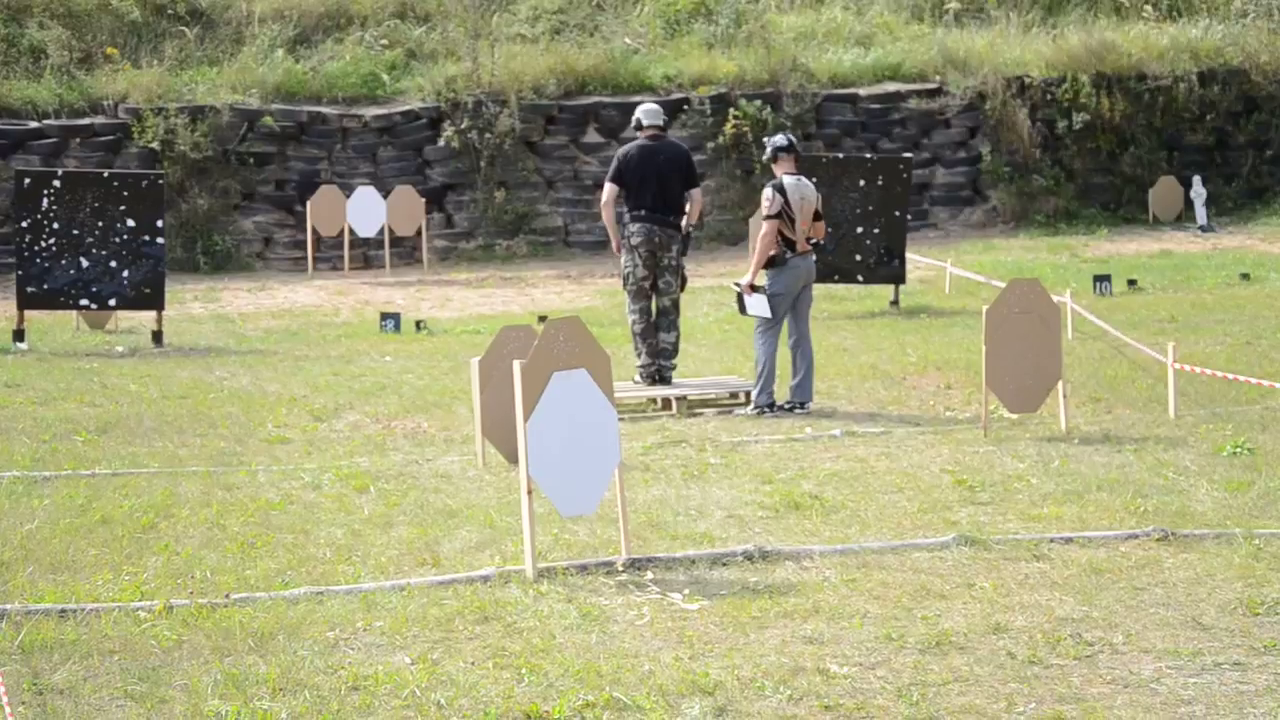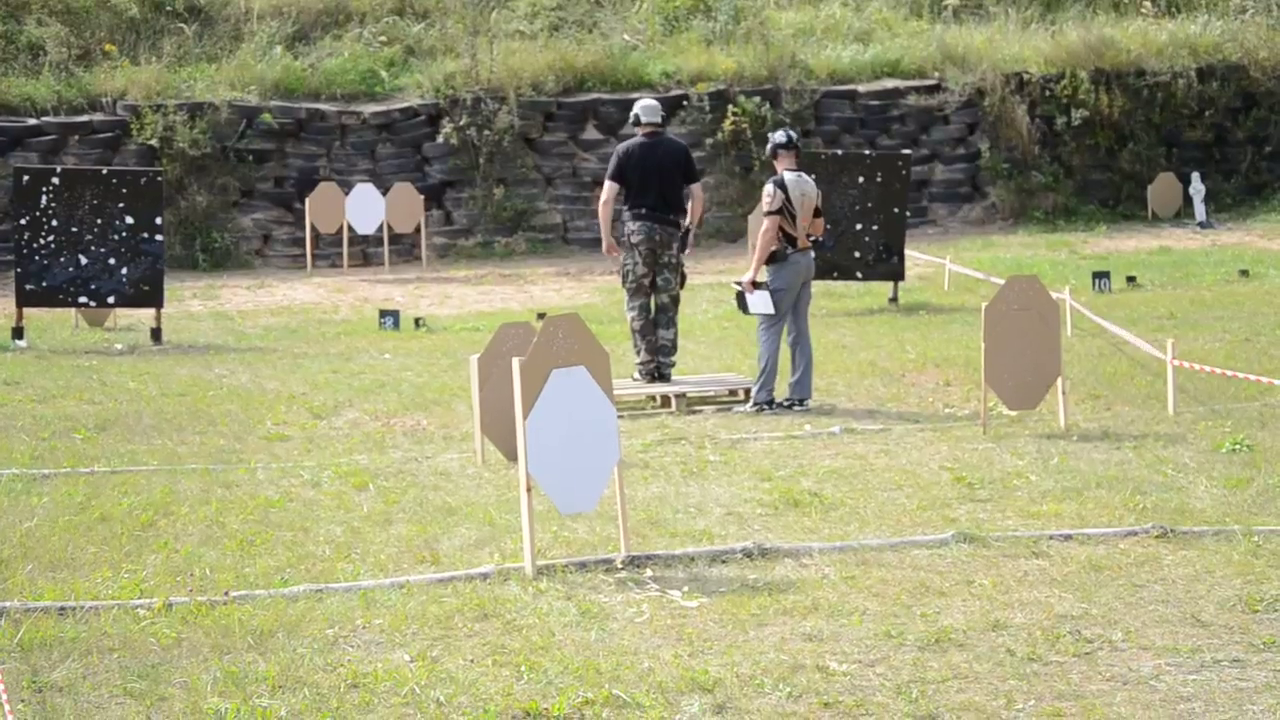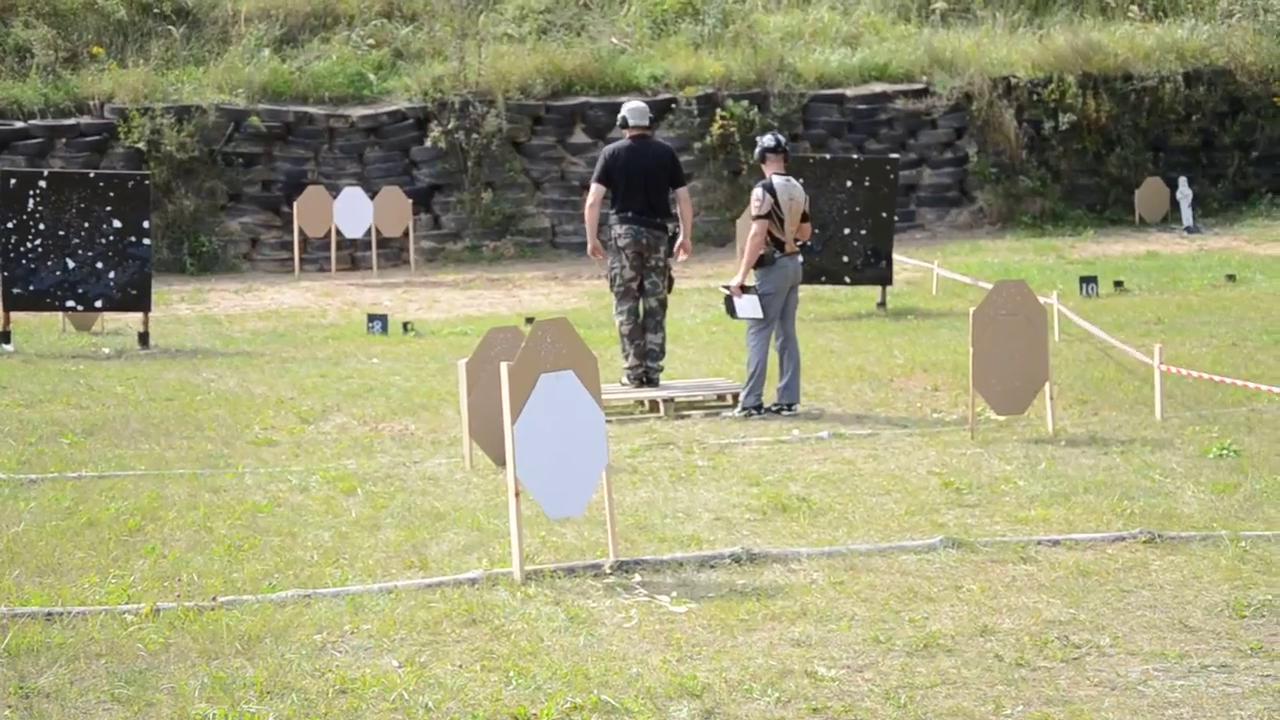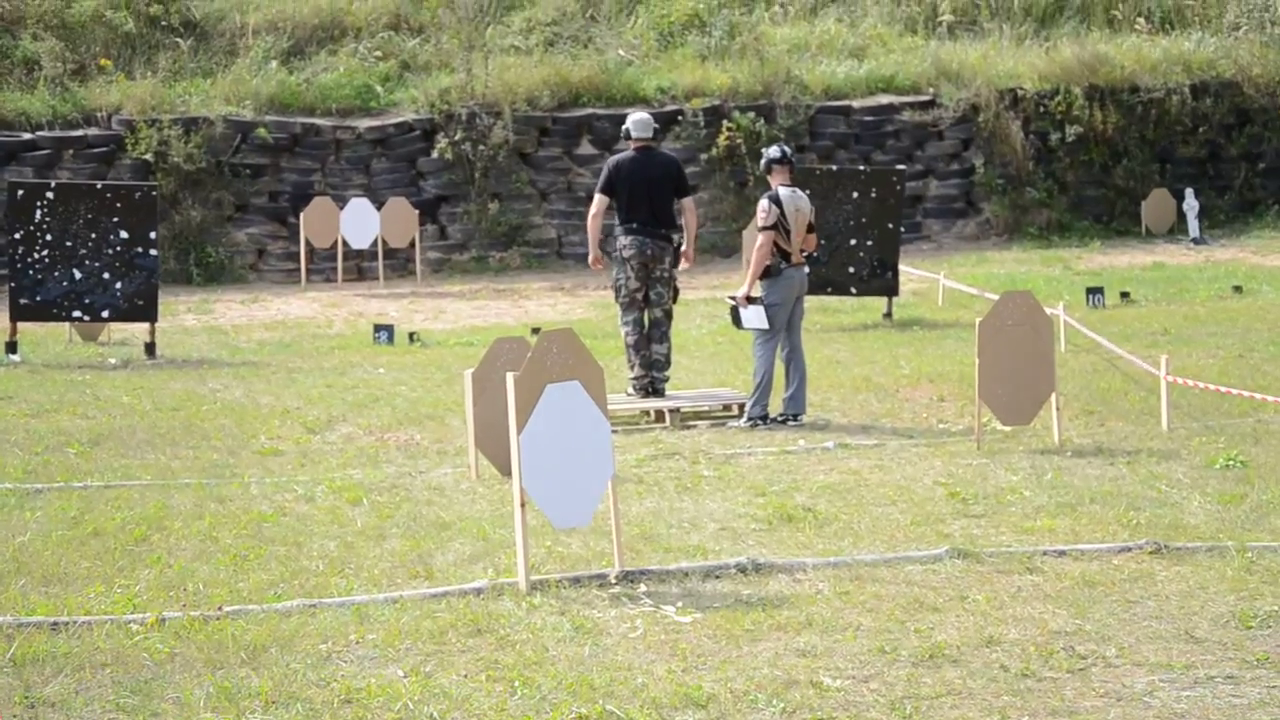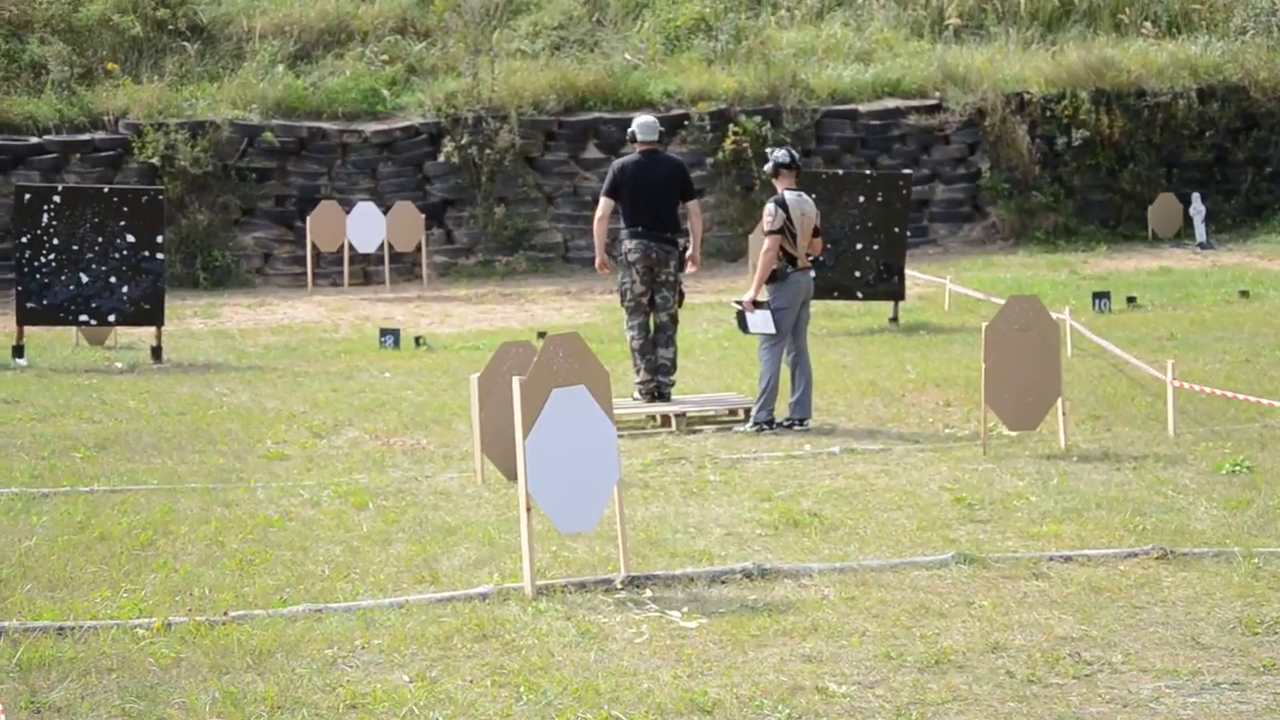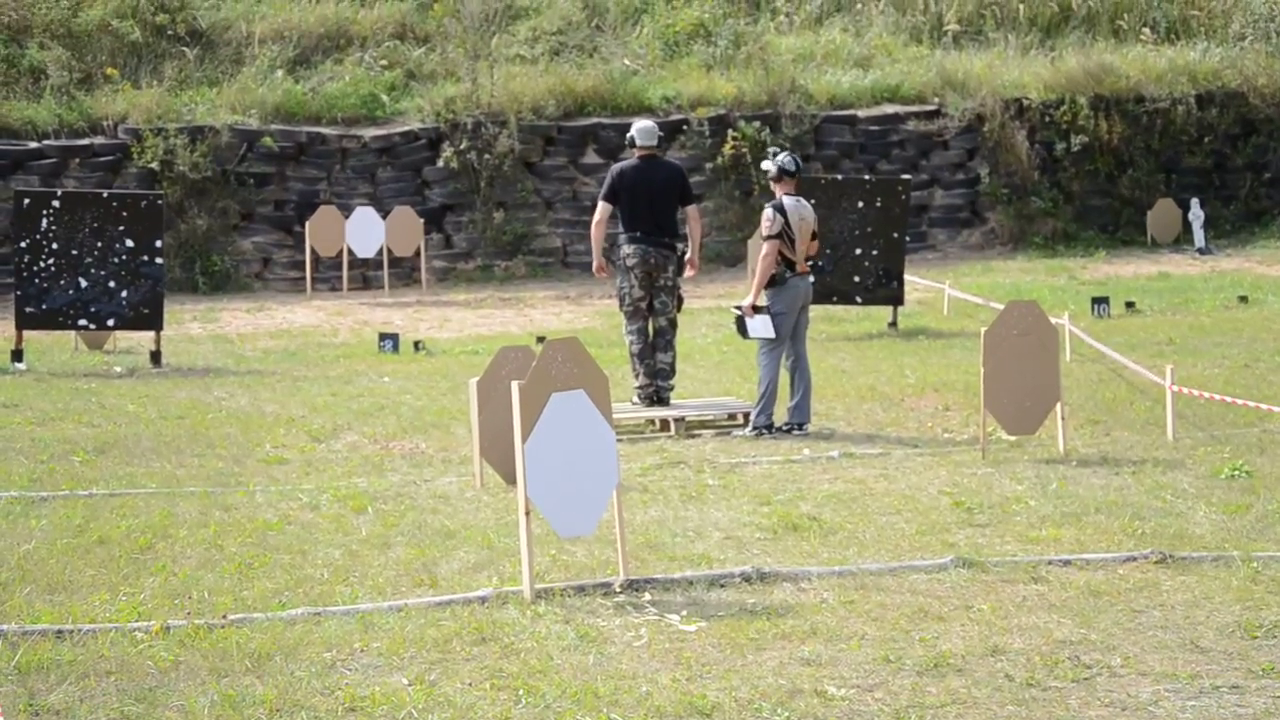
dt=0.3s
person 1, frame 1
left shoulder: (627, 152)
right shoulder: (680, 152)
left elbow: (607, 200)
right elbow: (696, 199)
left wrist: (615, 236)
right wrist: (684, 229)
left hip: (638, 231)
right hip: (670, 233)
left knee: (639, 303)
right knee: (669, 304)
left ankle: (647, 370)
right ankle: (665, 369)
person 1, frame 2
left shoulder: (625, 150)
right shoulder: (679, 149)
left elbow: (607, 199)
right elbow: (697, 195)
left wrist: (606, 237)
right wrist: (689, 228)
left hip: (637, 229)
right hip: (670, 229)
left knee: (638, 300)
right knee: (667, 301)
left ankle: (646, 367)
right ankle: (664, 366)
person 1, frame 3
left shoulder: (612, 152)
right shoulder: (665, 152)
left elbow: (593, 201)
right elbow: (684, 199)
left wrist: (592, 239)
right wrist: (685, 236)
left hip: (624, 232)
right hip: (657, 233)
left knee: (626, 304)
right knee: (655, 305)
left ankle: (634, 371)
right ankle: (653, 371)
person 1, frame 4
left shoulder: (616, 164)
right shoulder: (671, 163)
left elbow: (596, 211)
right elbow: (689, 209)
left wrist: (593, 248)
right wrist: (689, 245)
left hip: (630, 243)
right hip: (662, 244)
left knee: (632, 315)
right knee: (661, 315)
left ankle: (640, 381)
right ankle: (658, 381)
person 1, frame 5
left shoulder: (621, 167)
right shoulder: (676, 167)
left elbow: (602, 215)
right elbow: (694, 212)
left wrist: (600, 252)
right wrist: (695, 249)
left hip: (635, 247)
right hip: (668, 247)
left knee: (637, 319)
right knee: (666, 320)
left ankle: (646, 386)
right ankle: (664, 385)
person 1, frame 6
left shoulder: (619, 172)
right shoulder: (675, 171)
left elbow: (600, 218)
right elbow: (693, 216)
left wrist: (597, 255)
right wrist: (693, 252)
left hip: (633, 251)
right hip: (666, 252)
left knee: (636, 324)
right knee: (665, 324)
left ankle: (645, 390)
right ankle: (663, 390)
person 2, frame 1
left shoulder: (774, 189)
right shoulder: (810, 188)
left elbow: (767, 234)
right elbow: (820, 231)
left wrist: (751, 273)
left hip: (784, 267)
right hip: (806, 264)
left knee: (766, 331)
right knee: (800, 332)
left ankle: (763, 400)
right ankle: (801, 398)
person 2, frame 2
left shoulder: (775, 185)
right shoulder: (810, 185)
left elbow: (769, 230)
right elbow: (818, 228)
left wrist: (753, 270)
left hip: (785, 263)
right hip: (806, 260)
left knee: (770, 328)
right knee: (799, 329)
left ankle: (763, 397)
right ankle: (800, 395)
person 2, frame 3
left shoulder: (764, 189)
right shoulder: (798, 189)
left elbow: (757, 234)
left wrist: (741, 274)
left hip: (772, 267)
right hip: (793, 264)
left knee: (759, 333)
right knee: (787, 334)
left ankle: (751, 402)
right ankle: (788, 399)
person 2, frame 4
left shoulder: (770, 200)
right shoulder: (804, 200)
left elbow: (763, 245)
right elbow: (811, 244)
left wrist: (747, 285)
left hip: (779, 278)
right hip: (799, 275)
left knee: (765, 343)
right knee: (792, 344)
left ankle: (757, 412)
right ankle: (794, 409)
person 2, frame 5
left shoulder: (776, 205)
right shoulder: (809, 204)
left elbow: (770, 249)
left wrist: (754, 289)
left hip: (784, 282)
right hip: (805, 279)
left knee: (771, 348)
right knee: (798, 348)
left ankle: (763, 417)
right ankle: (800, 414)
person 2, frame 6
left shoulder: (774, 210)
right shoulder: (806, 209)
left elbow: (768, 255)
left wrist: (753, 295)
left hip: (783, 287)
right hip: (803, 283)
left knee: (769, 353)
right knee: (797, 353)
left ankle: (762, 422)
right ankle: (799, 419)
